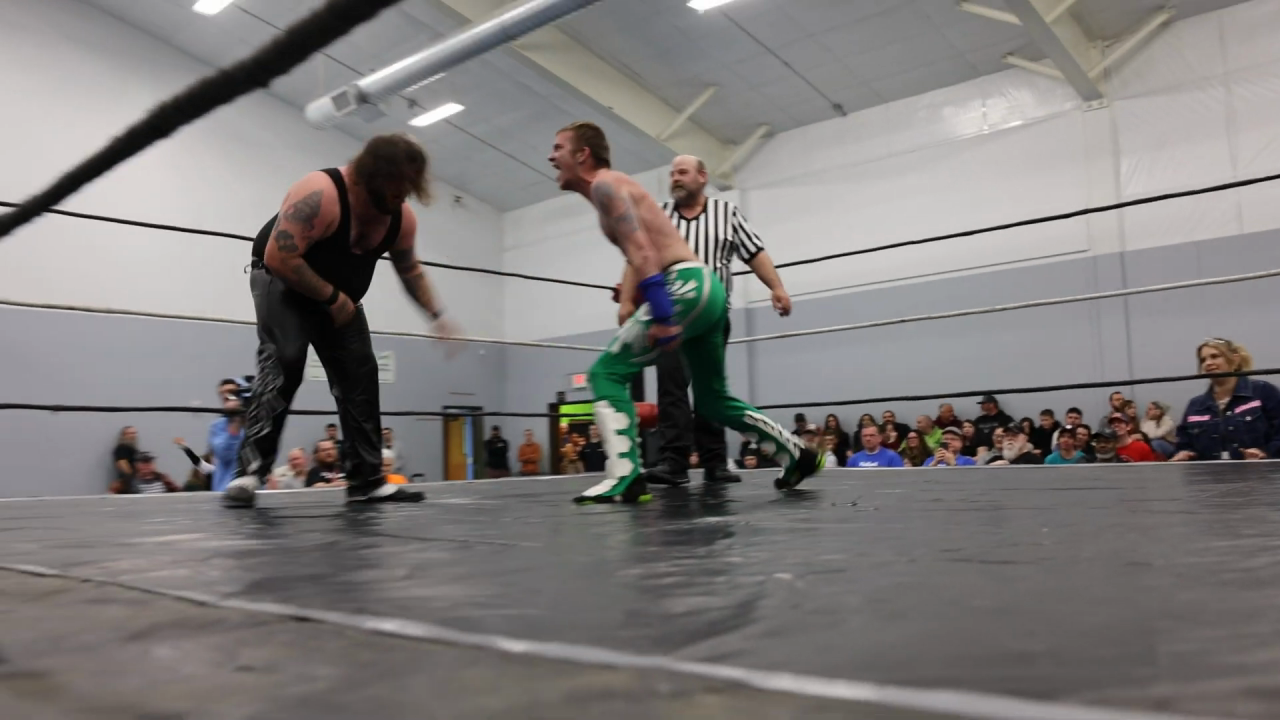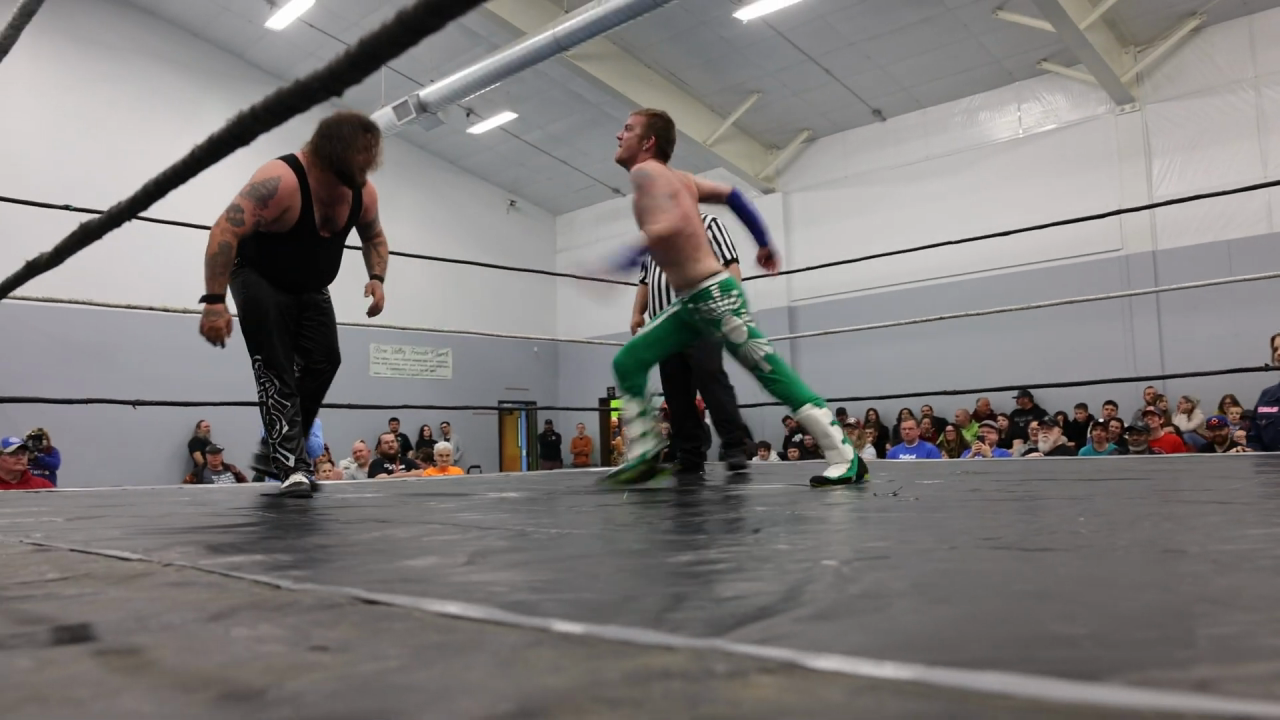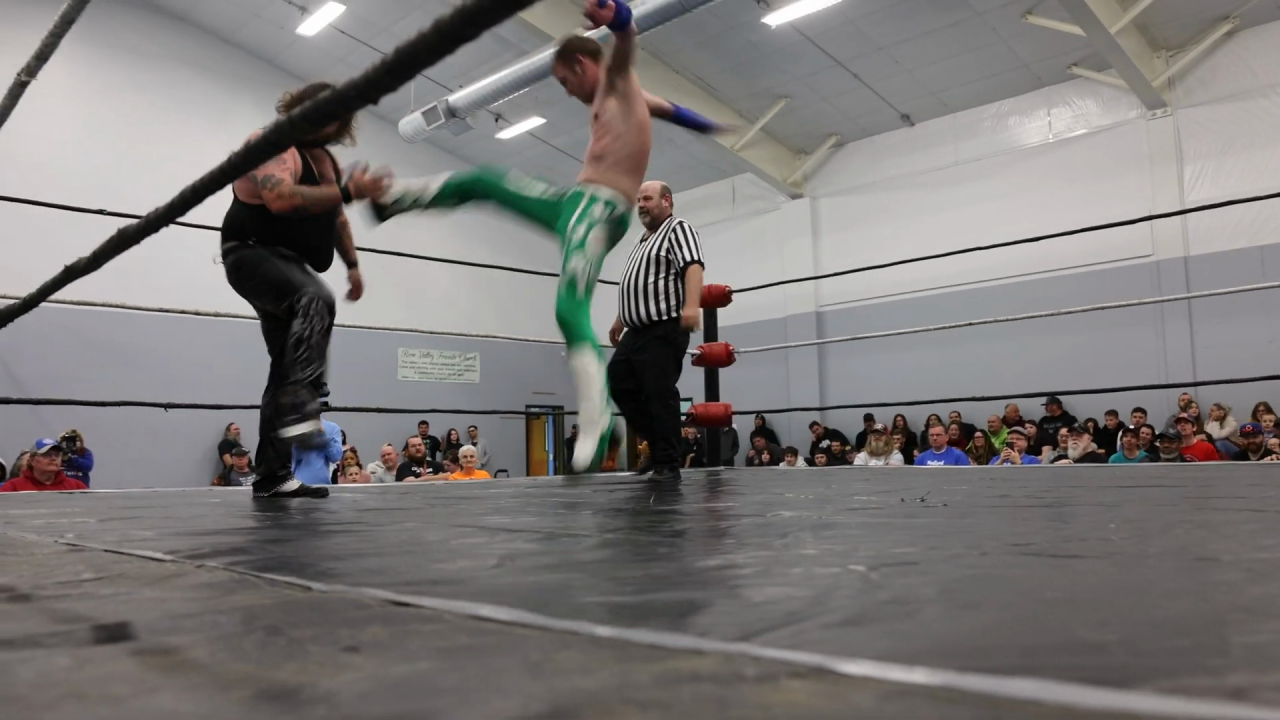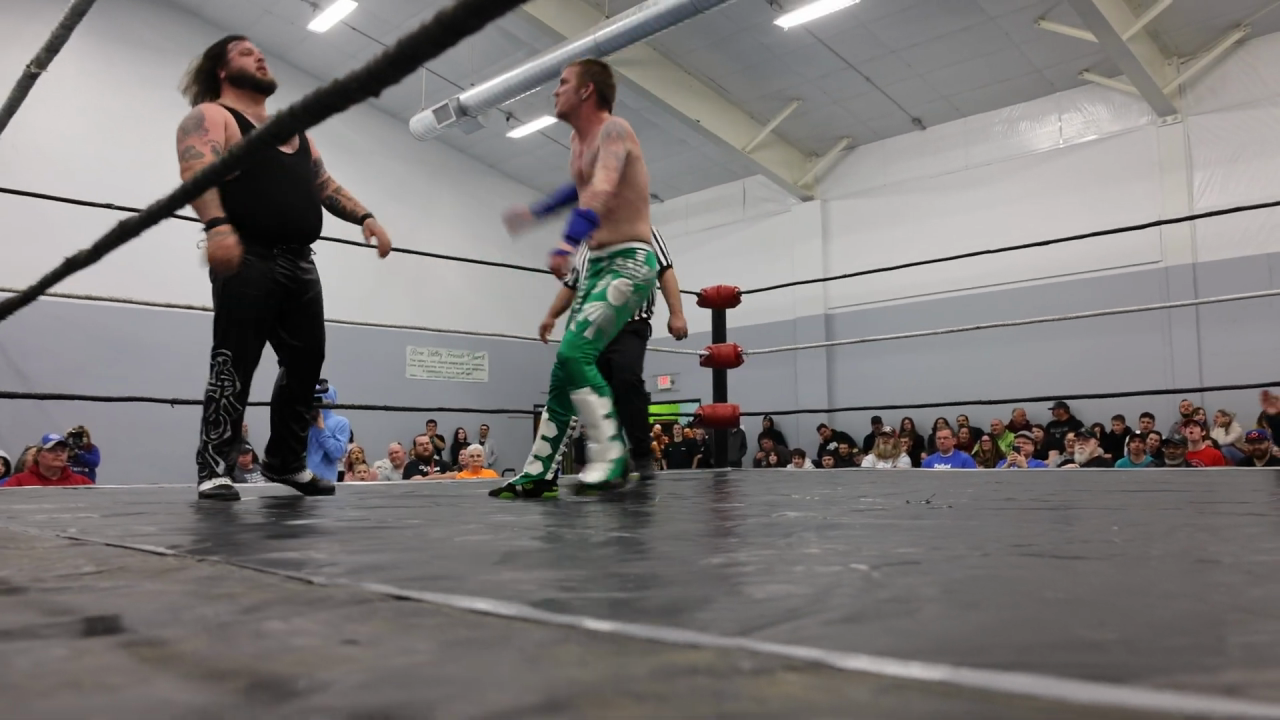
dt=0.7s
person 1, frame 1
left shoulder: (604, 184)
right shoulder: (613, 191)
left elbow: (640, 249)
left wrist: (661, 318)
left hip: (685, 287)
right hip: (704, 289)
left knee: (606, 373)
right knee: (713, 402)
left ankle: (623, 478)
right ankle: (796, 454)
person 1, frame 2
left shoulder: (646, 172)
right shoulder: (678, 179)
left elbow: (665, 225)
right elbow: (732, 195)
left wrist: (623, 265)
right wrist: (762, 241)
left hip: (717, 298)
right hip: (692, 302)
left knee: (778, 382)
right knee: (628, 363)
left ankle: (845, 458)
right ankle: (644, 455)
person 1, frame 3
left shoulder: (616, 78)
right shoulder: (635, 95)
left elbow: (626, 39)
right elbow: (670, 109)
right wrist: (704, 125)
left hip: (597, 208)
right hip: (581, 203)
left knee: (570, 312)
right knee: (484, 182)
left ankle: (594, 426)
right ankle: (391, 198)
person 1, frame 4
left shoulder: (614, 130)
right shoulder: (580, 142)
left elbow: (601, 189)
left wrist: (567, 242)
right wrist: (535, 212)
left hip: (630, 265)
right hip: (597, 268)
left knee: (574, 355)
right knee: (563, 370)
left ankle: (607, 460)
right ankle: (534, 472)
person 2, frame 1
left shoulder: (400, 216)
right shoulder: (320, 194)
left elbow: (410, 270)
right elbow: (278, 258)
left wrist: (437, 316)
right wrist: (332, 297)
left hip: (337, 296)
right hip: (279, 279)
left knee: (361, 375)
right knee: (284, 360)
left ankle: (367, 480)
right ankle: (250, 469)
person 2, frame 2
left shoulder: (361, 190)
right shoulder: (280, 180)
left elbow: (374, 238)
right elbow: (224, 233)
left wrist: (376, 278)
right wrist: (214, 301)
left hip: (310, 289)
right hip: (260, 281)
left knee: (323, 363)
right knee: (277, 374)
left ankle: (279, 454)
right ankle: (291, 469)
person 2, frame 3
left shoulder: (325, 159)
left elbow: (335, 217)
right elbow: (281, 199)
left wrist: (352, 264)
right wrist: (347, 192)
left hip: (292, 264)
right hip: (253, 256)
left knee: (288, 367)
right knee: (316, 300)
left ankle: (273, 475)
right ankle: (298, 415)
person 2, frame 4
left shoulder: (293, 129)
right shoulder: (210, 118)
left elbow: (325, 186)
right elbow: (197, 172)
left wrist: (366, 218)
right wrist: (218, 227)
left hip: (298, 262)
right hip: (247, 261)
left knee: (305, 363)
right knee: (234, 365)
left ankle: (286, 461)
right ankle: (213, 471)
person 3, frame 1
left shoulder: (727, 213)
left elbow: (755, 254)
left wrist: (777, 288)
right wrist: (627, 301)
right knee: (670, 382)
left ankle: (715, 463)
right ankle: (674, 460)
person 3, frame 2
left shoulder: (707, 224)
left elbow: (730, 265)
right elbow: (646, 280)
right wrist: (638, 312)
left knee: (711, 380)
right knee: (676, 392)
left ankle: (736, 446)
right ankle: (689, 456)
person 3, frame 3
left shoulder: (678, 229)
right shoulder: (642, 239)
left elbow: (694, 267)
left wrist: (692, 304)
right wrist: (619, 320)
left hip: (664, 330)
right hip: (637, 331)
left knee: (660, 394)
right knee: (618, 384)
left ankle: (668, 463)
right ankle: (655, 446)
person 3, frame 4
left shoulder: (639, 232)
right shoulder: (589, 242)
left elbow: (665, 272)
right elbow: (571, 285)
left wrist: (675, 313)
right wrist: (551, 316)
left hip: (627, 328)
right hip: (593, 332)
left knee: (627, 384)
right knee: (602, 396)
left ankle: (641, 454)
right ankle: (611, 463)
